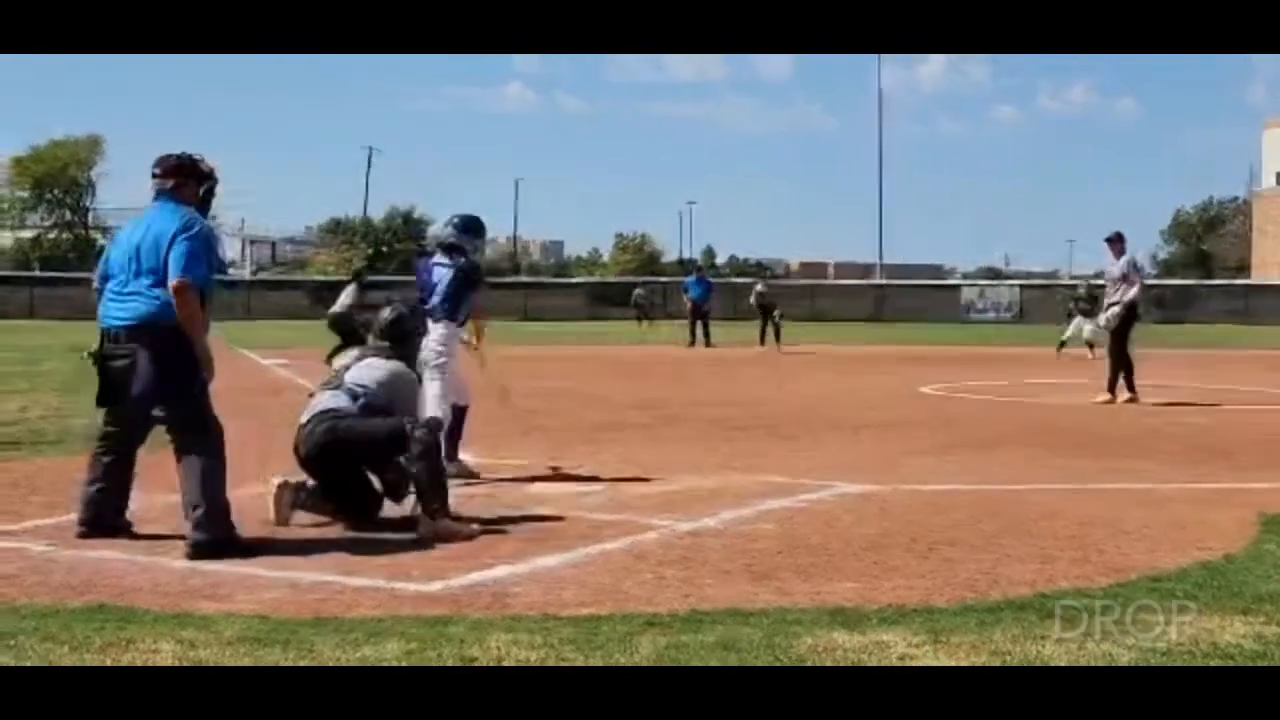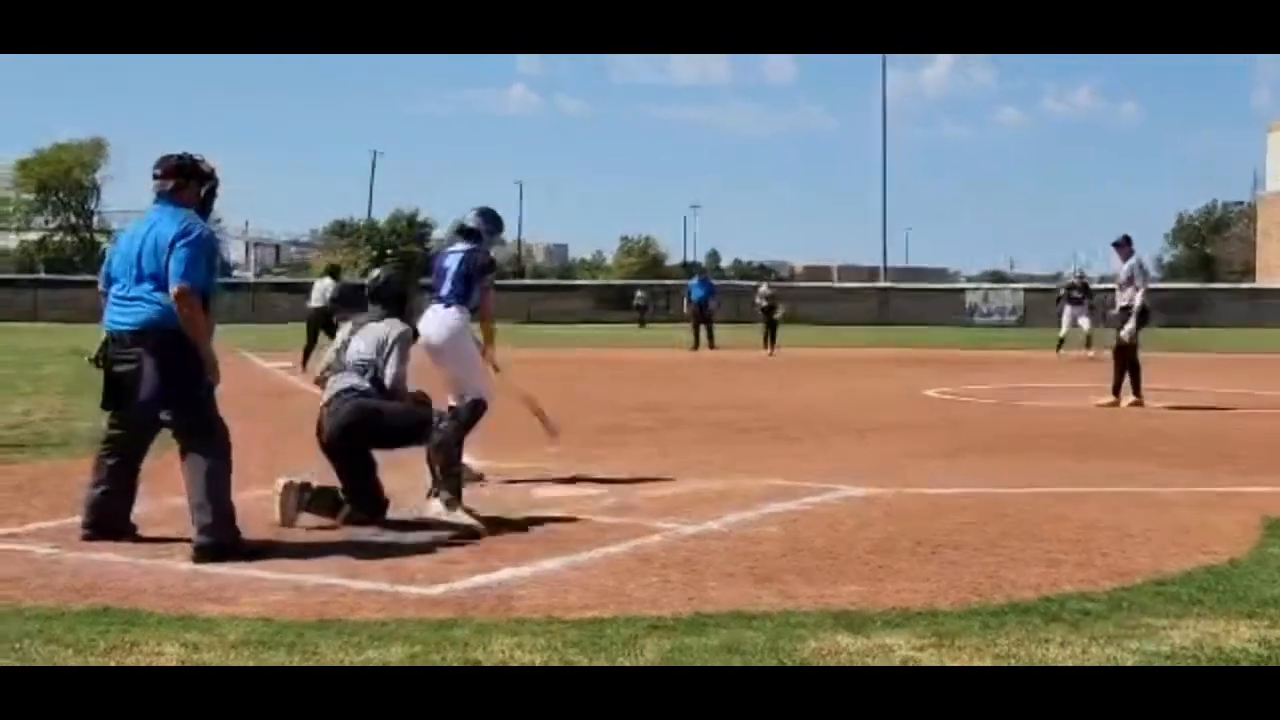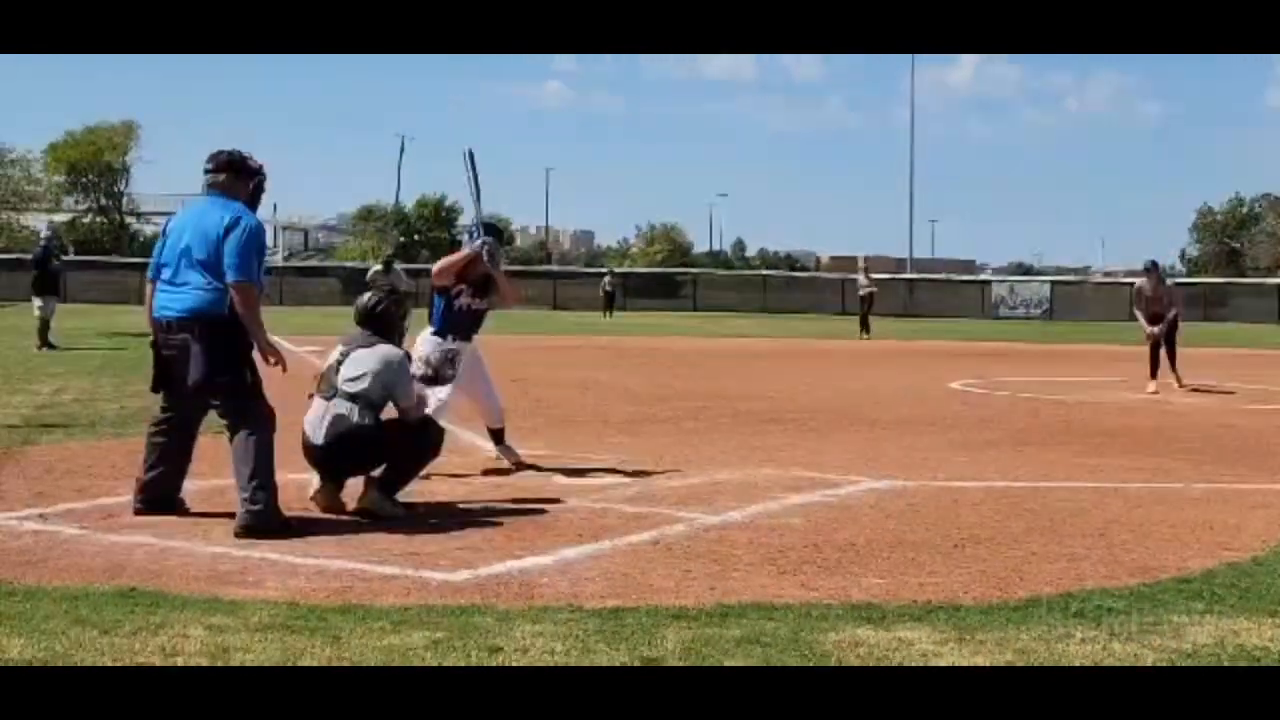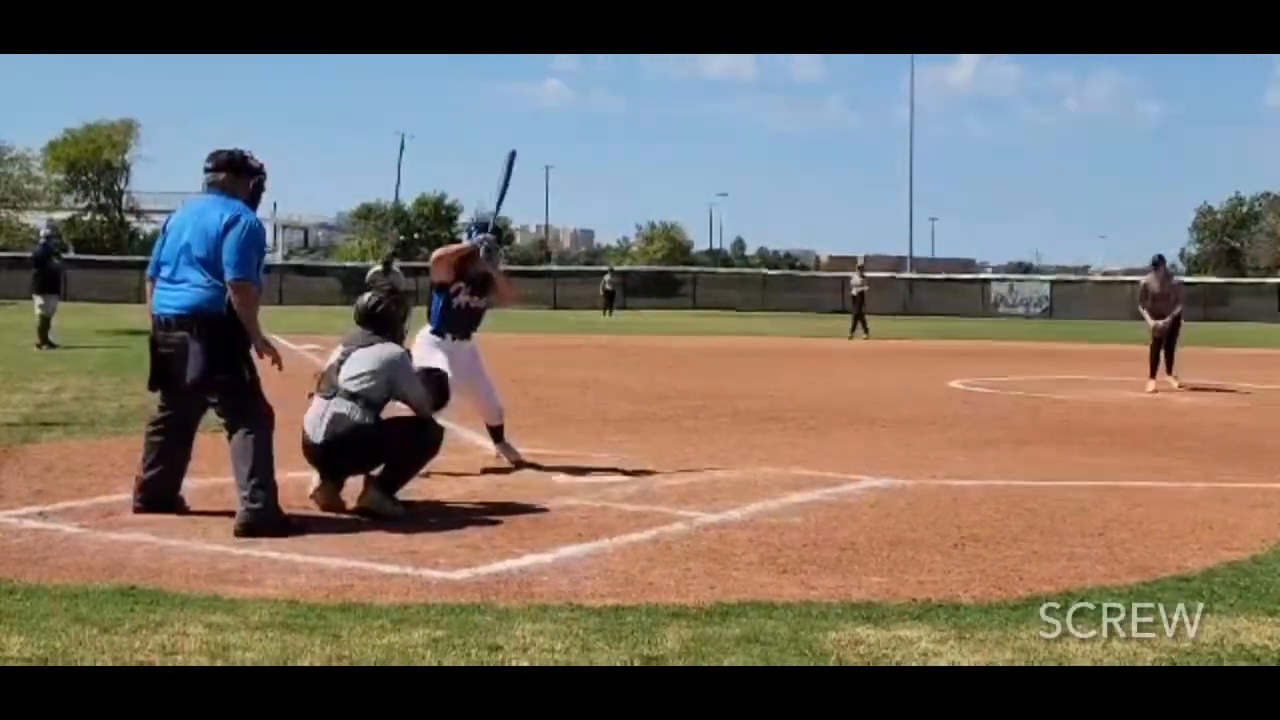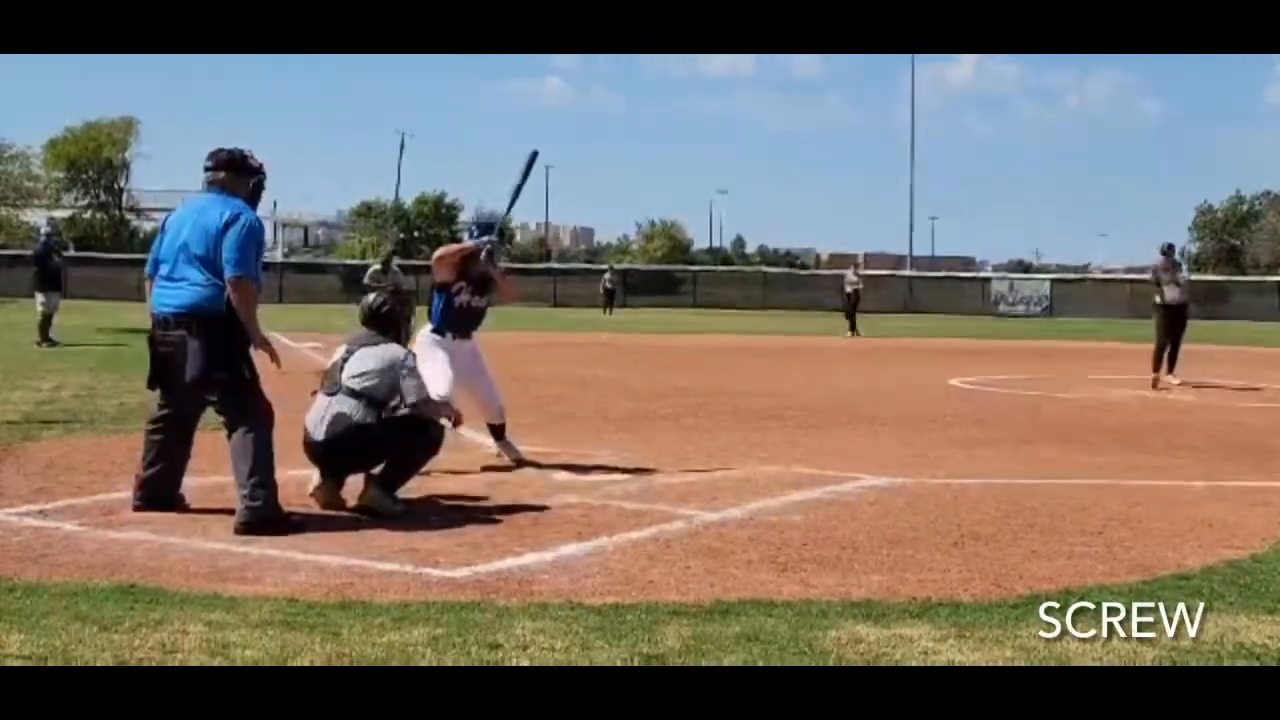
dt=0.3s
person 1, frame 1
left shoulder: (130, 227)
right shoulder: (191, 226)
left elbow: (100, 284)
right elbow: (180, 288)
right wrist: (201, 346)
left hip: (116, 340)
right hip: (160, 340)
left knee: (119, 431)
right knee: (198, 435)
left ankle: (97, 516)
right ankle: (210, 534)
person 1, frame 2
left shoulder: (131, 229)
right shoulder: (191, 229)
left elbow: (106, 289)
right elbow: (183, 295)
right wrist: (206, 352)
left hip: (122, 345)
right hip: (165, 346)
left knee: (123, 435)
right knee: (204, 438)
left ankle: (102, 517)
right ankle: (215, 536)
person 1, frame 3
left shoulder: (180, 218)
right shoulder: (241, 221)
left elbow: (152, 280)
right elbow: (240, 287)
left wrist: (156, 331)
right wrist: (261, 340)
left hip: (171, 330)
right hip: (212, 332)
left knee: (174, 416)
right knee: (251, 419)
left ankle: (153, 494)
right ankle: (257, 512)
person 1, frame 4
left shoulder: (180, 215)
right shoulder: (241, 219)
left elbow: (152, 277)
right elbow: (238, 284)
left wrist: (161, 329)
right wrist: (256, 336)
left hip: (169, 328)
right hip: (210, 330)
left knee: (173, 414)
right knee: (249, 417)
left ankle: (153, 492)
right ankle: (257, 510)
person 1, frame 5
left shoulder: (179, 213)
right shoulder: (240, 217)
left elbow: (151, 275)
right elbow: (237, 282)
left wrist: (160, 326)
right wrist: (254, 333)
left hip: (167, 327)
right hip: (210, 330)
left knee: (173, 412)
right knee: (249, 415)
left ankle: (153, 490)
right ankle: (257, 508)
person 2, frame 1
left shoulder: (424, 264)
right shoulder: (471, 270)
right elbow: (474, 311)
right wrist: (478, 338)
left hip: (420, 335)
right hip: (439, 340)
left knee: (459, 397)
right knee: (435, 412)
left ankle: (451, 460)
person 2, frame 2
left shoulder: (443, 255)
right shoulder: (480, 260)
right elbow: (486, 308)
right wrist: (488, 348)
left hip: (430, 324)
right hip: (450, 326)
left knee: (461, 393)
right knee: (480, 394)
left ankle: (453, 462)
right ankle: (448, 454)
person 2, frame 3
left shoulder: (488, 280)
right shoulder: (453, 271)
left elbow: (509, 298)
right elbow: (437, 271)
left wrist: (494, 269)
right wrist: (473, 251)
left hip: (465, 346)
right hip: (436, 344)
left knee: (490, 401)
right knee: (441, 397)
left ankle: (501, 446)
person 2, frame 4
left shoulder: (486, 279)
right shoulder: (449, 271)
left elbow: (508, 297)
right elbow: (437, 257)
left wrist: (492, 269)
right wrist: (473, 244)
left hip: (464, 345)
right hip: (434, 343)
left knee: (489, 398)
left ankle: (500, 444)
person 2, frame 5
left shoulder: (487, 278)
right shoulder: (450, 270)
left elbow: (509, 295)
right elbow: (438, 256)
left wrist: (492, 268)
right wrist: (476, 244)
left hip: (465, 344)
right hip: (435, 342)
left knee: (490, 397)
right knee: (440, 393)
left ankle: (502, 443)
person 3, frame 1
left shoulder: (354, 357)
right shoulder: (401, 373)
right elbow: (416, 429)
left hip: (308, 439)
right hip: (329, 434)
left knee: (364, 511)
right knee: (422, 432)
left ankle: (297, 493)
right ankle: (436, 518)
person 3, frame 2
left shoulder: (351, 326)
right shoulder: (397, 328)
left elbow: (321, 377)
right elbow: (395, 386)
right wrist: (412, 401)
left hip: (329, 422)
right hip: (356, 414)
right knee: (440, 423)
left ankle: (302, 495)
person 3, frame 3
left shoulder: (344, 348)
right shoulder: (392, 355)
right elbow: (410, 415)
right wrist: (419, 400)
left hip: (313, 446)
right hip: (342, 446)
right knee: (429, 431)
left ankle: (329, 482)
right ankle: (379, 492)
person 3, frame 4
left shoulder: (345, 348)
right shoulder: (394, 353)
right elbow: (423, 409)
right wrist: (427, 393)
left hip: (312, 446)
right hip: (344, 446)
left knee: (372, 426)
right knee: (429, 431)
left ankle: (328, 481)
right ankle: (379, 491)
person 3, frame 5
left shoulder: (348, 347)
right shoulder: (397, 354)
right elbow: (422, 408)
left wrist: (393, 410)
right wrist: (447, 409)
left hip: (314, 444)
right hip: (346, 444)
left knee: (376, 422)
right knee: (430, 431)
left ankle: (328, 478)
right ankle: (379, 490)
